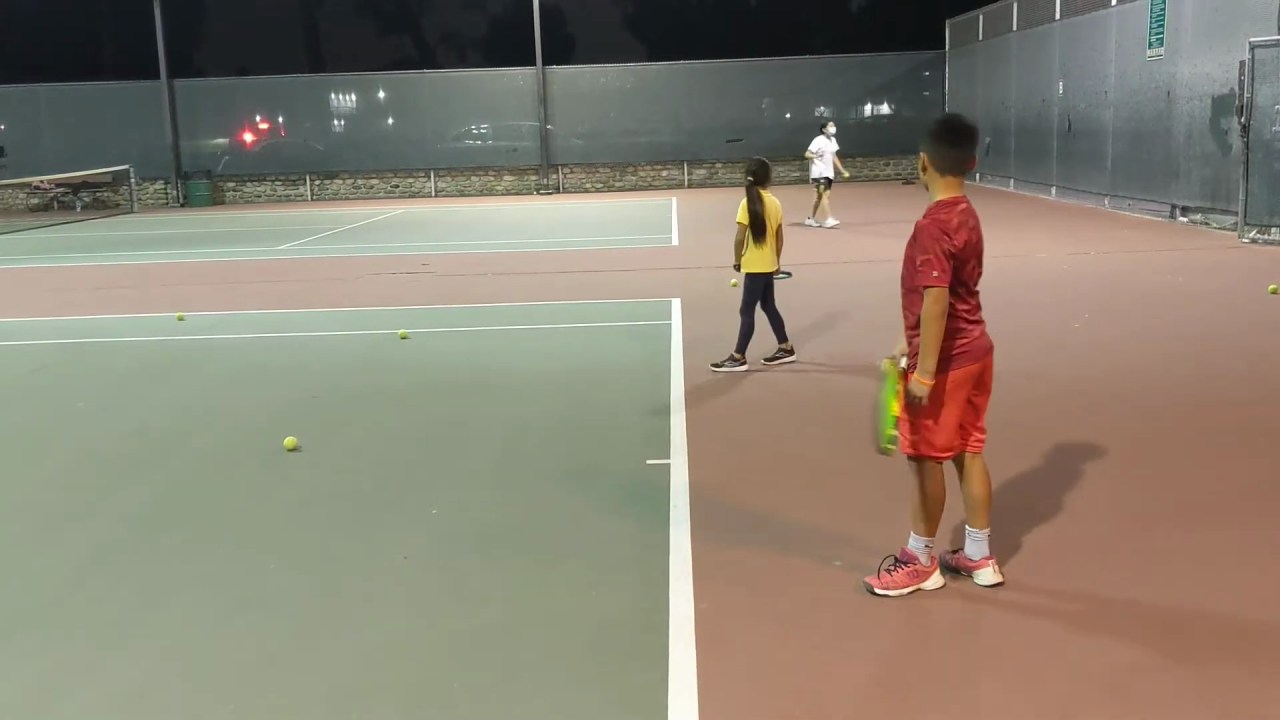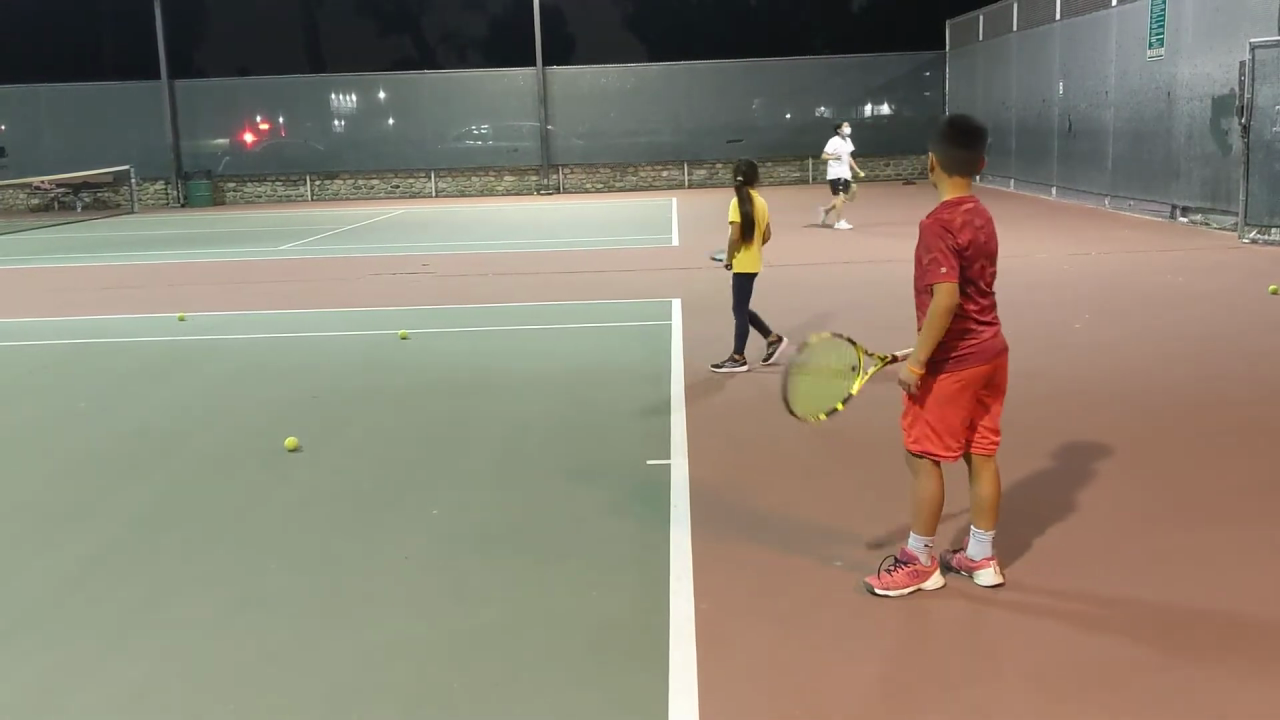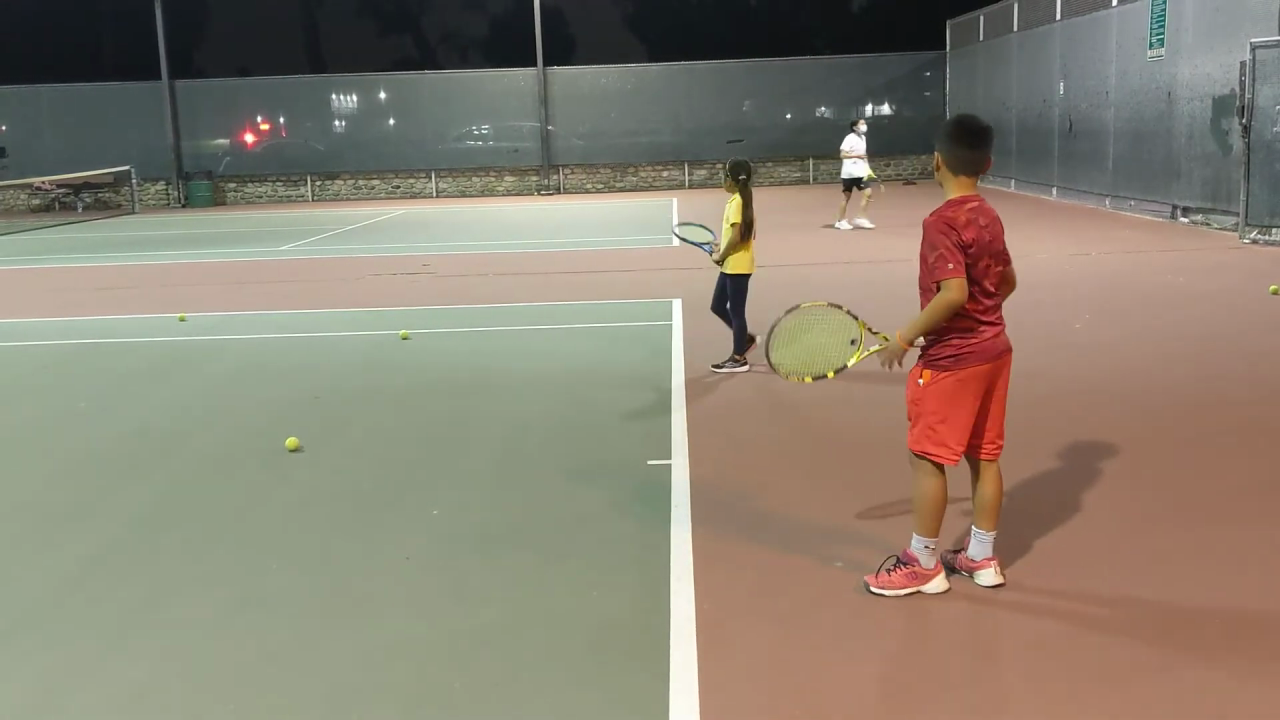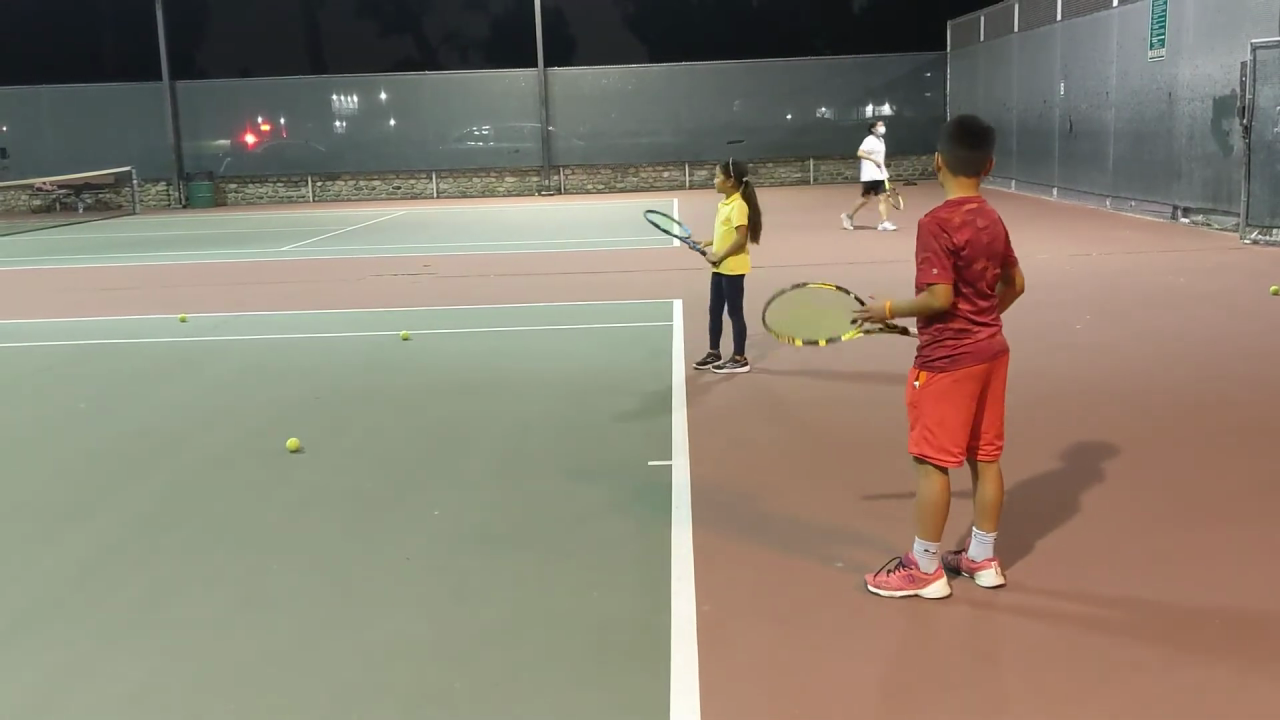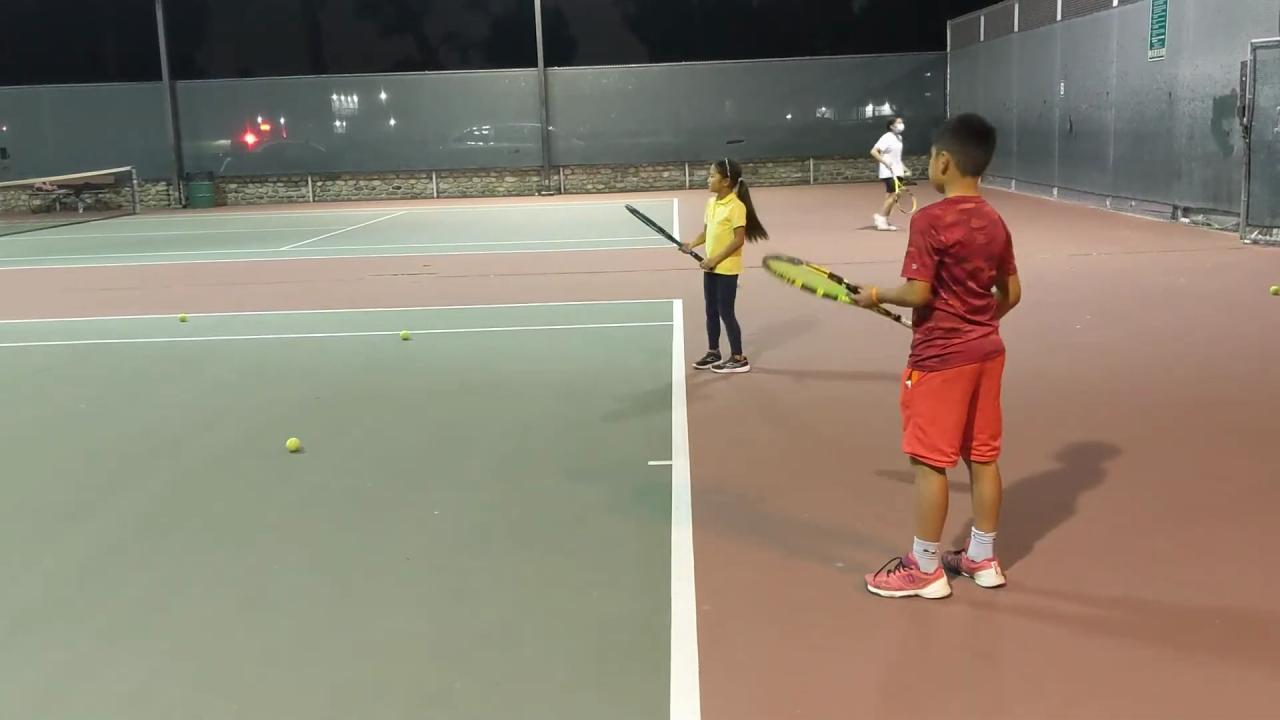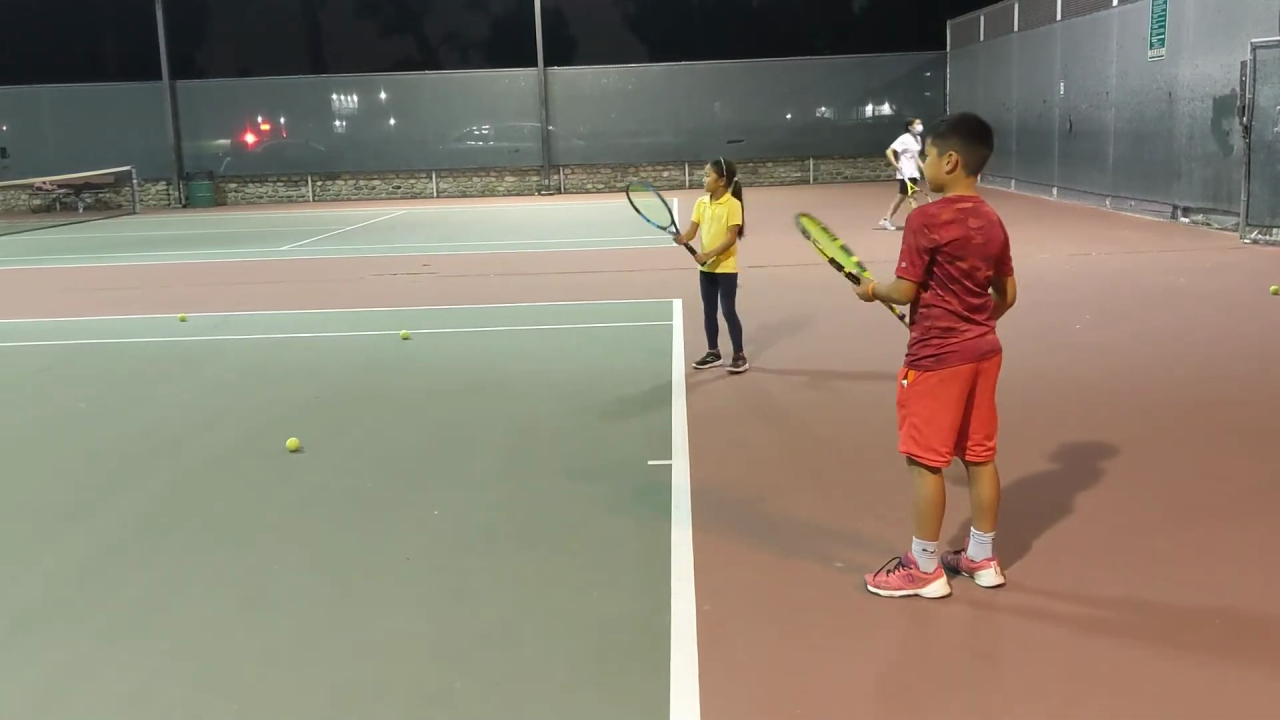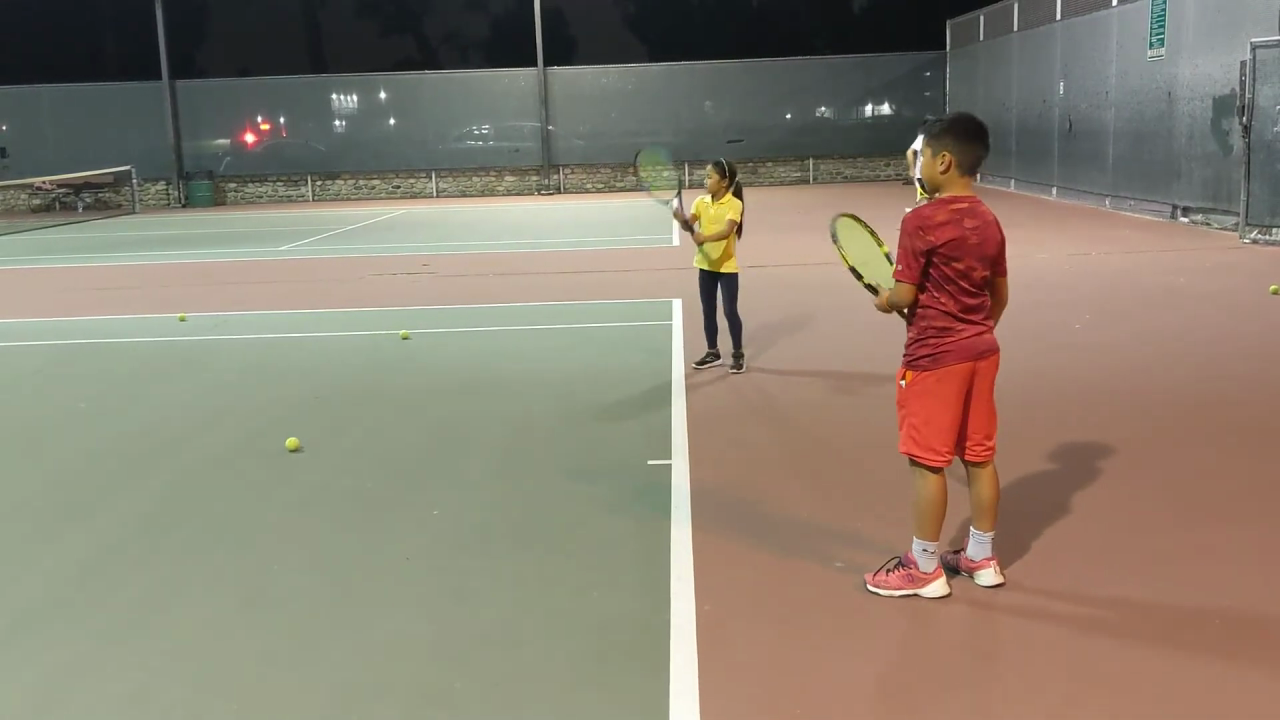
dt=0.2s
person 1, frame 1
left shoulder: (932, 225)
right shoulder: (967, 216)
left elbow: (936, 302)
left wrist: (923, 371)
right wrist: (911, 342)
left hip: (946, 359)
right hip: (975, 350)
left knee: (926, 458)
right knee: (969, 453)
left ankle: (921, 561)
right ankle: (979, 556)
person 1, frame 2
left shoulder: (938, 224)
right shoulder: (981, 218)
left elbow: (945, 298)
left wrist: (916, 362)
left hip: (953, 359)
right hip: (989, 350)
left knee: (924, 456)
right knee: (981, 455)
left ankle: (920, 561)
right ankle: (981, 557)
person 1, frame 3
left shoulder: (942, 222)
right shoulder: (990, 218)
left elbow: (953, 294)
right elbow: (1007, 283)
left wrist: (907, 337)
left hip: (952, 359)
right hip: (993, 350)
left knee: (928, 458)
right knee: (985, 456)
left ankle: (924, 564)
right ankle: (982, 557)
person 1, frame 4
left shoulder: (937, 223)
right shoulder: (993, 220)
left elbow: (938, 298)
right elbow: (1015, 285)
left wrist: (890, 309)
left hip: (947, 359)
right hip: (991, 352)
left knee: (931, 461)
right knee: (985, 456)
left ankle: (925, 568)
right ankle: (982, 558)
person 1, frame 5
left shoulder: (930, 220)
right shoulder: (995, 222)
left elbow: (918, 293)
right elbow: (1011, 293)
left wrist: (876, 296)
left hip: (940, 358)
right hip: (987, 352)
left knee: (930, 461)
right knee: (983, 456)
left ankle: (925, 568)
right ankle: (982, 558)
person 1, frame 6
left shoulder: (926, 219)
right shoulder: (993, 223)
left elbow: (906, 290)
right elbow: (1007, 295)
left wrist: (872, 290)
left hip: (937, 358)
right hip: (983, 352)
left knee: (927, 462)
right knee: (980, 456)
left ankle: (925, 568)
right ankle: (982, 558)
person 1, frame 7
left shoulder: (921, 221)
right shoulder: (990, 223)
left elbow: (904, 295)
right elbow: (1000, 297)
left wrist: (884, 301)
left hip: (934, 357)
right hip: (982, 352)
left knee: (927, 462)
right knee: (979, 456)
left ankle: (924, 568)
right ankle: (981, 557)
person 2, frame 1
left shoulder: (748, 203)
right shoulder: (775, 203)
left elbow: (740, 236)
right elbow: (779, 237)
left wrist: (737, 260)
right wrist: (776, 260)
left hip: (754, 266)
right hip: (768, 264)
left knee: (747, 311)
right knee: (769, 307)
left ankle: (738, 357)
right ankle: (785, 348)
person 2, frame 2
left shoulder: (738, 202)
right shoulder: (760, 202)
left elbow: (735, 236)
right elbow: (766, 236)
left wrist: (729, 258)
left hip: (742, 265)
right hip: (749, 263)
left knee: (739, 310)
right knee: (742, 309)
left ankle: (738, 358)
right ankle: (773, 339)
person 2, frame 3
left shoulder: (736, 203)
right shoulder: (744, 201)
left elbow: (736, 237)
left wrist: (721, 255)
right wrist: (723, 250)
left hip: (737, 267)
right hip: (730, 266)
left knee: (736, 312)
right knee: (717, 307)
left ankle: (739, 358)
right ankle: (746, 339)
person 2, frame 4
left shoulder: (739, 206)
right shoulder: (725, 203)
left elbow: (741, 239)
left wrist: (720, 256)
right wrist: (708, 244)
left hip: (733, 268)
right hip: (720, 268)
left knee: (734, 313)
right knee: (714, 311)
left ankle: (739, 359)
right ankle: (714, 353)
person 2, frame 5
left shoulder: (736, 206)
right shoulder: (711, 203)
left elbow: (738, 240)
left wrist: (715, 260)
right wrist: (691, 245)
left hip: (728, 269)
right hip: (710, 269)
left knee: (726, 313)
right knee: (711, 311)
left ankle: (738, 358)
right ankle: (714, 353)
person 2, frame 6
left shoulder: (733, 204)
right shoulder: (701, 203)
left elbow: (732, 238)
right elbow: (692, 230)
left wrist: (709, 254)
right wrist: (684, 239)
left hip: (727, 267)
right hip: (706, 267)
left knee: (728, 311)
right knee: (709, 311)
left ankle: (739, 355)
right ankle: (713, 352)
person 2, frame 7
left shoulder: (734, 204)
right shoulder: (701, 202)
left elbow: (726, 230)
right elbow: (689, 223)
left wrist: (706, 237)
right wrist: (681, 219)
left hip: (727, 267)
right hip: (706, 265)
left knee: (730, 311)
right knee: (708, 311)
left ankle: (738, 354)
right ankle: (713, 352)
